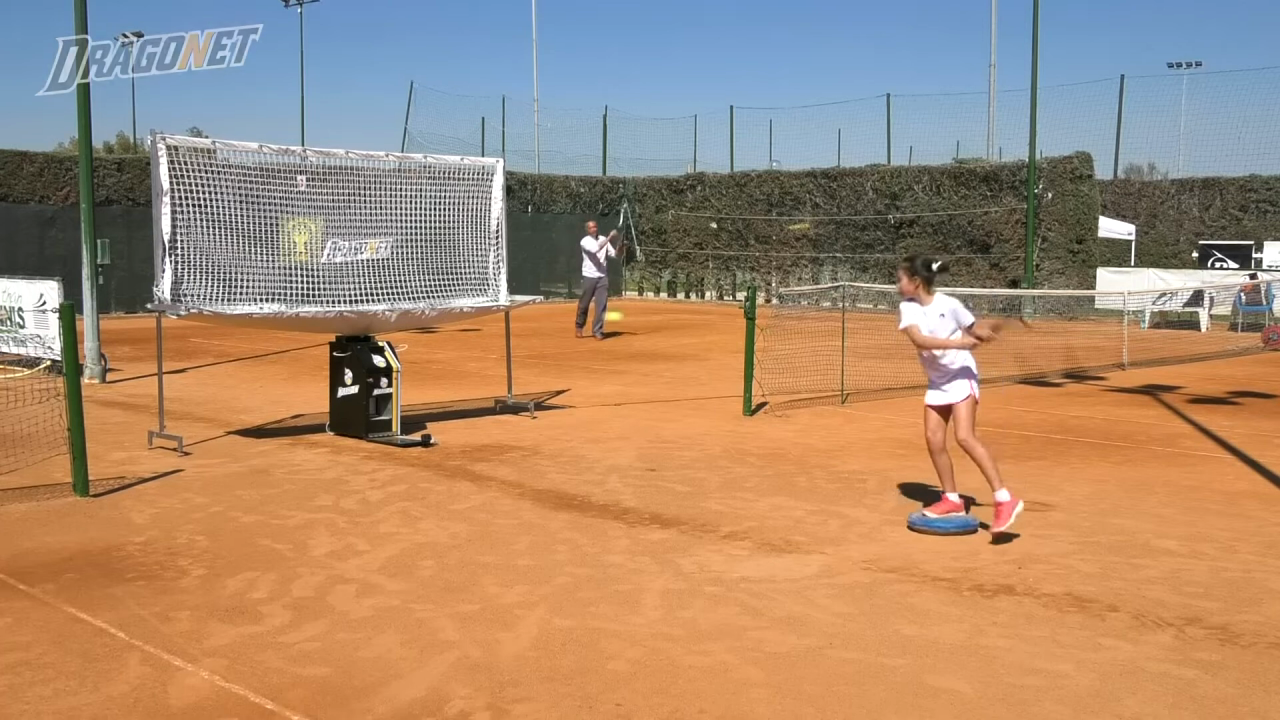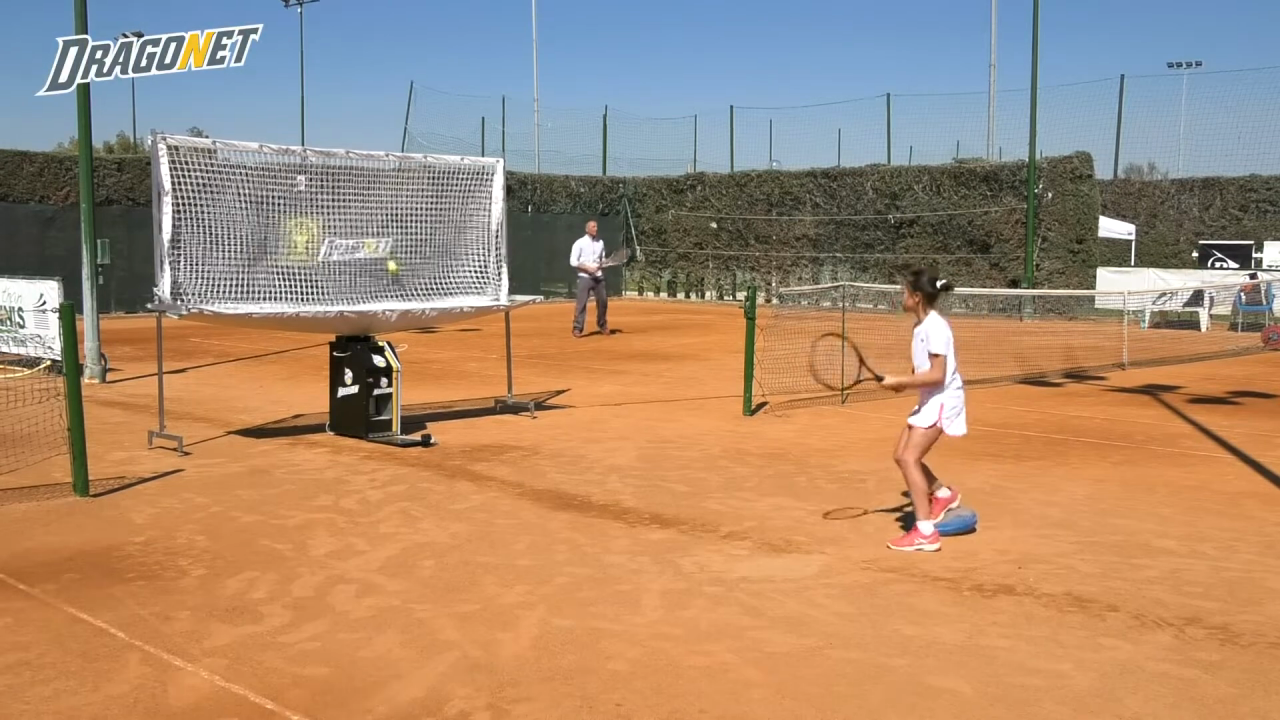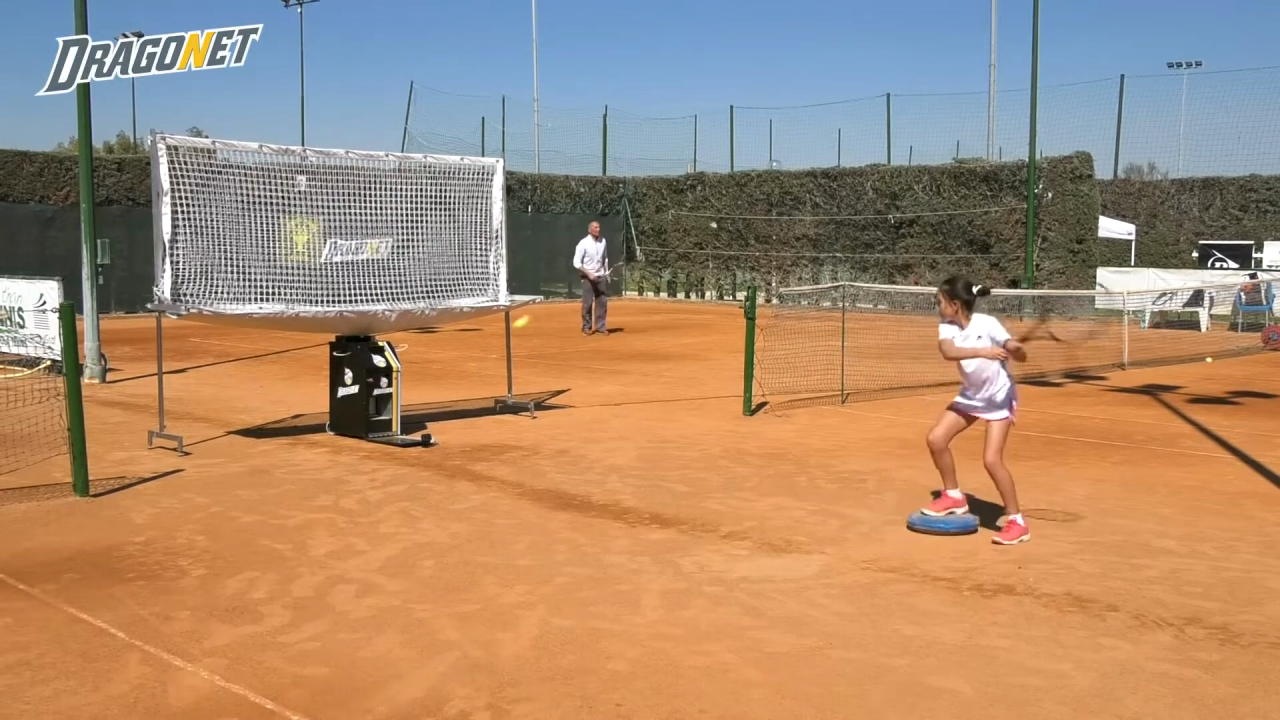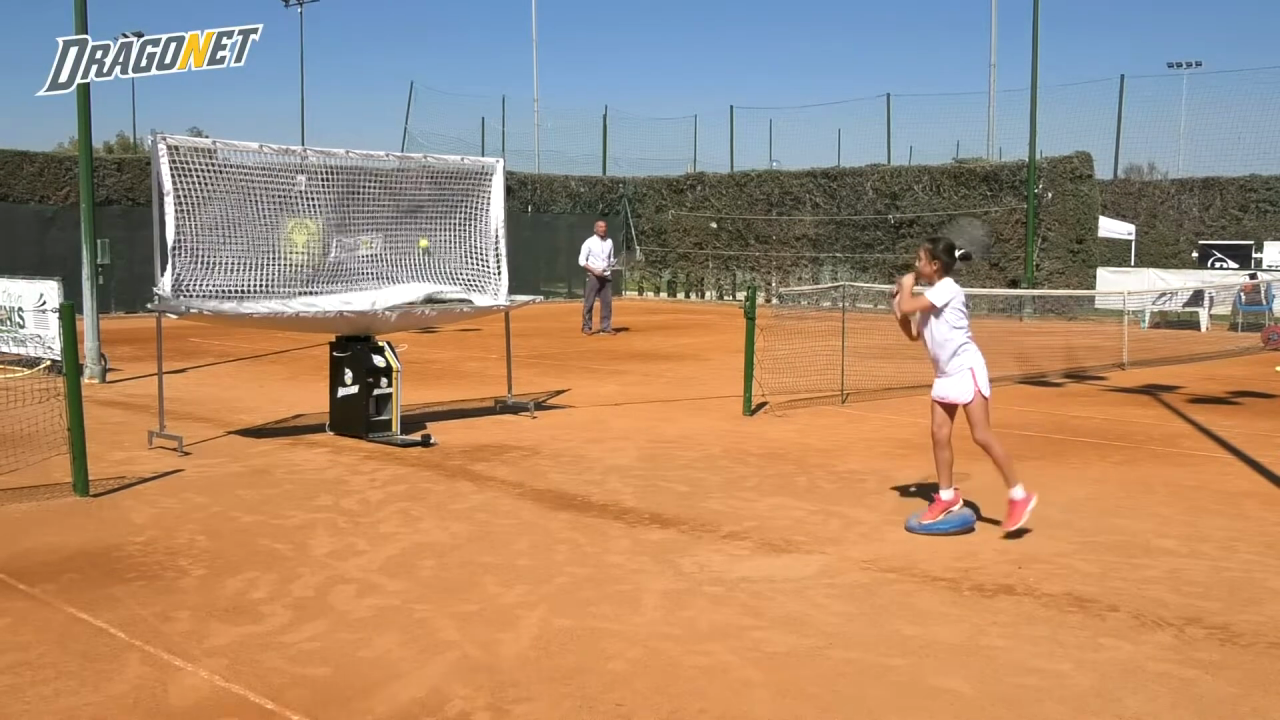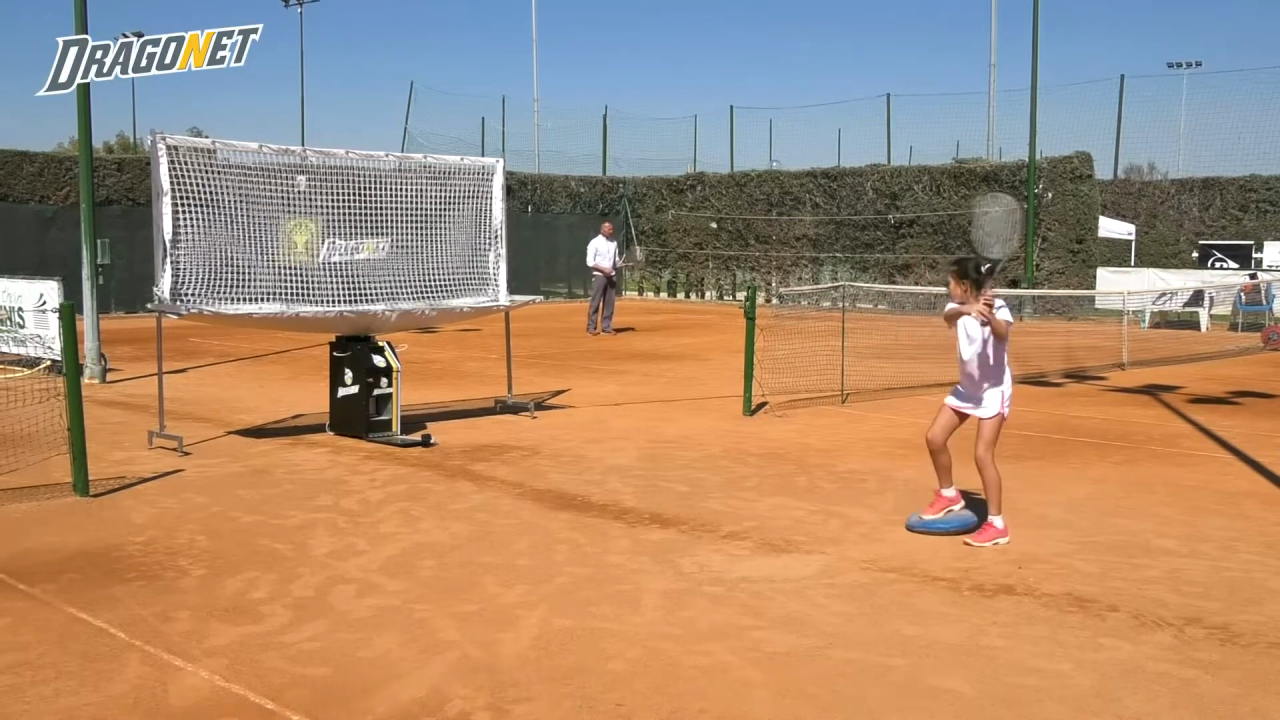
dt=1s
person 1, frame 1
left shoulder: (949, 305)
right shoulder: (906, 308)
left elbow: (977, 332)
right elbow: (919, 339)
left wrist: (984, 332)
right wrist: (957, 342)
left hip: (961, 377)
right hip: (936, 381)
left knee: (965, 438)
right knee: (933, 439)
left ankle: (1005, 501)
right ankle: (952, 501)
person 1, frame 2
left shoulder: (936, 328)
right shoulder: (921, 326)
left elbow: (936, 374)
left wrist: (899, 381)
right wrist: (903, 381)
left hip: (943, 401)
right hip: (928, 401)
left knee: (909, 459)
right knee: (902, 456)
left ankle: (925, 532)
right ankle: (944, 495)
person 1, frame 3
left shoulder: (988, 324)
right shoulder: (948, 328)
left elbow: (1012, 354)
right elbow: (950, 351)
left wrist: (1016, 350)
right wrist: (983, 351)
left hip: (999, 396)
right hip: (970, 396)
left knee: (991, 460)
right knee: (936, 439)
left ankle: (1017, 521)
right ankle: (953, 497)
person 1, frame 4
left shoulder: (946, 290)
right shoulder: (934, 293)
left elbow: (908, 306)
right elbow: (913, 334)
left wrist: (906, 286)
right wrist: (900, 305)
left hip: (967, 370)
right hip: (945, 375)
left knee: (982, 436)
right knee: (939, 436)
left ankle: (1019, 495)
right ankle: (947, 498)
person 1, frame 5
left shoulder: (995, 305)
right shoulder: (956, 307)
left elbow: (1004, 336)
right elbow: (948, 316)
left wrist: (993, 317)
right wrist: (967, 308)
left hip: (995, 389)
right hip: (966, 388)
left knee: (983, 455)
right knee: (935, 438)
left ankle: (996, 525)
right ankle: (949, 495)
